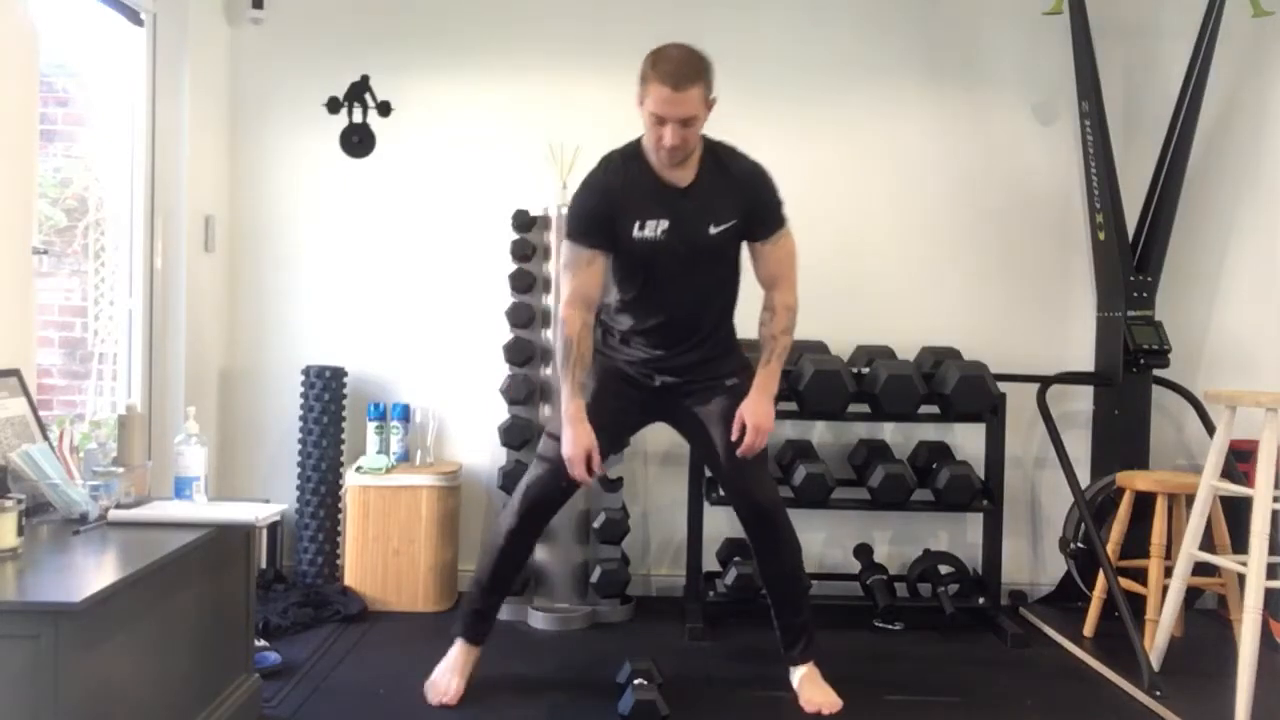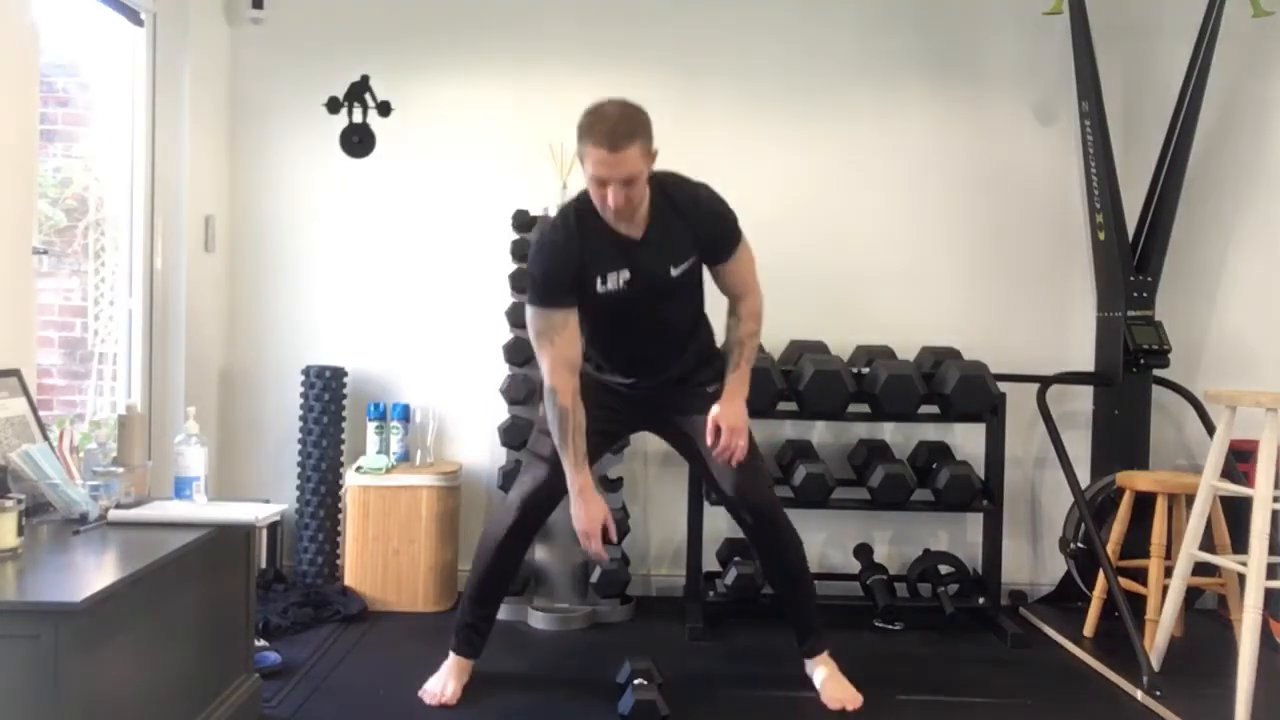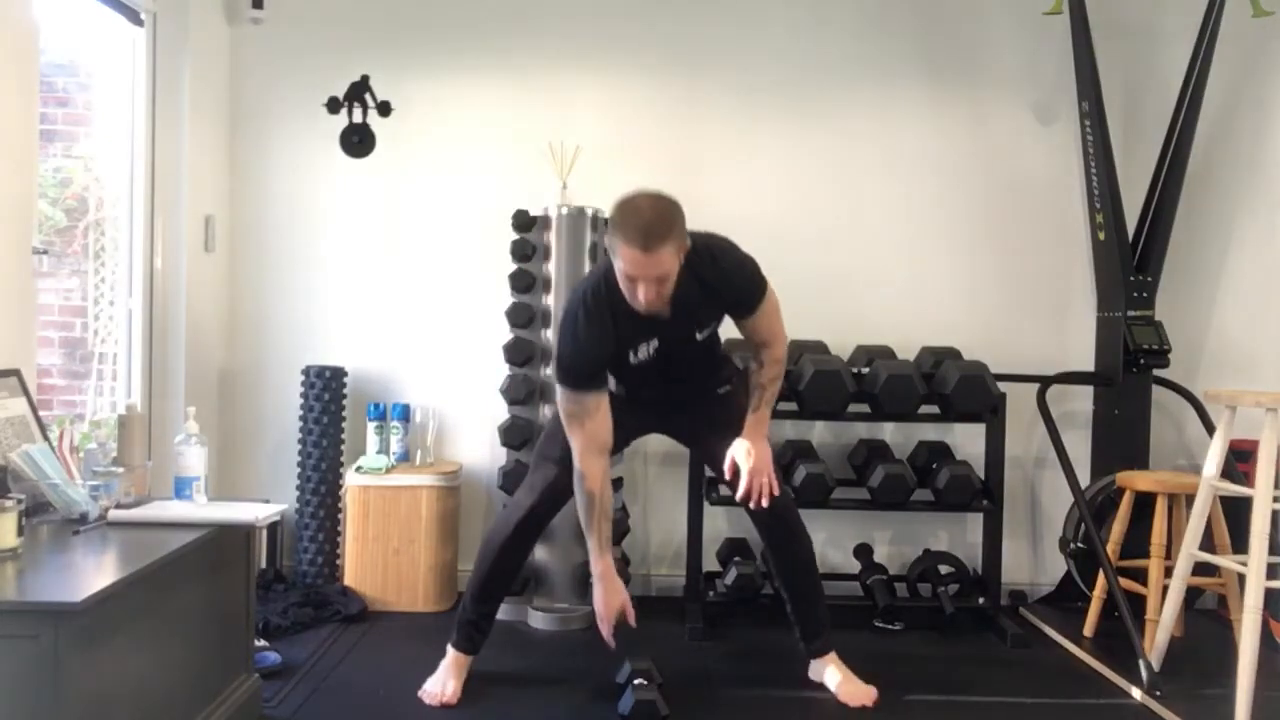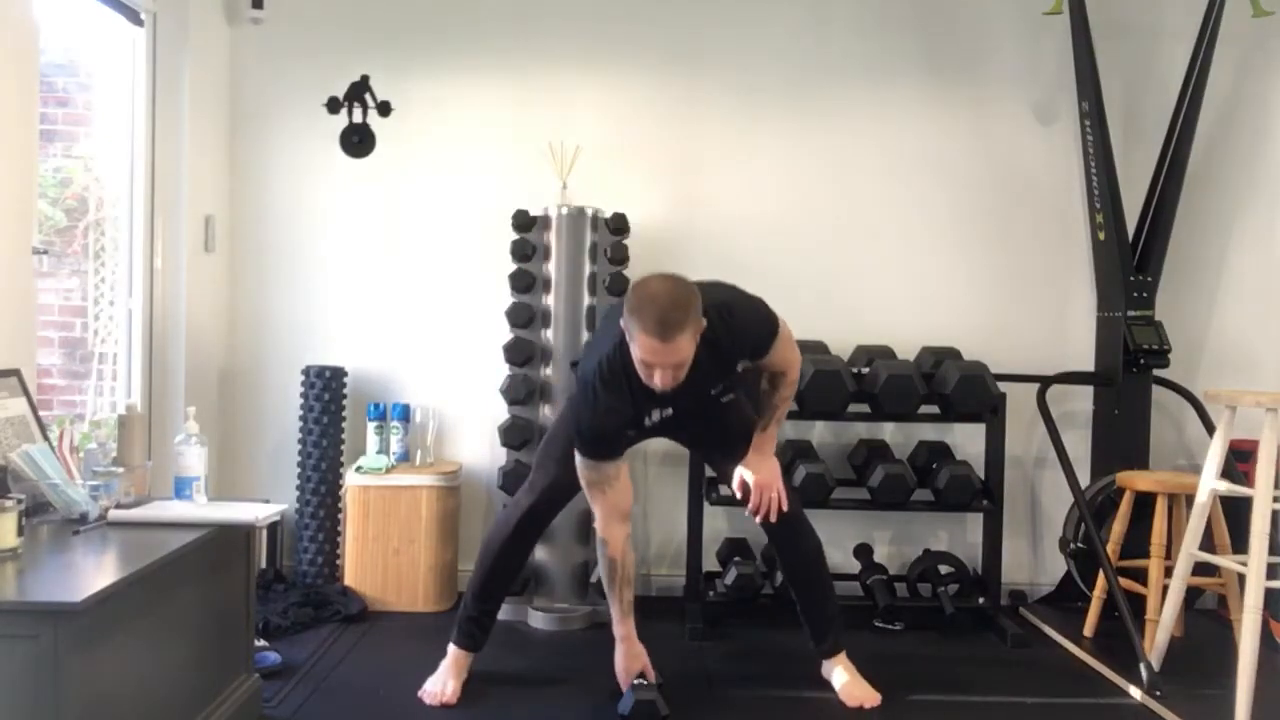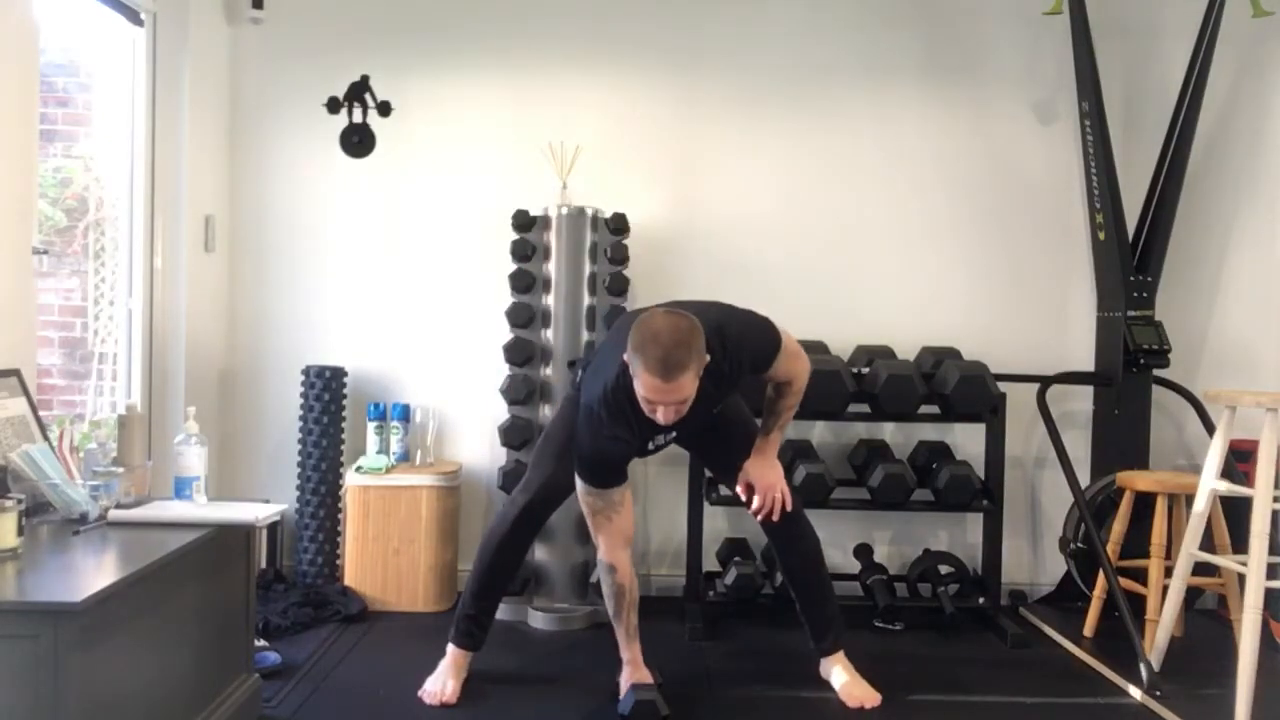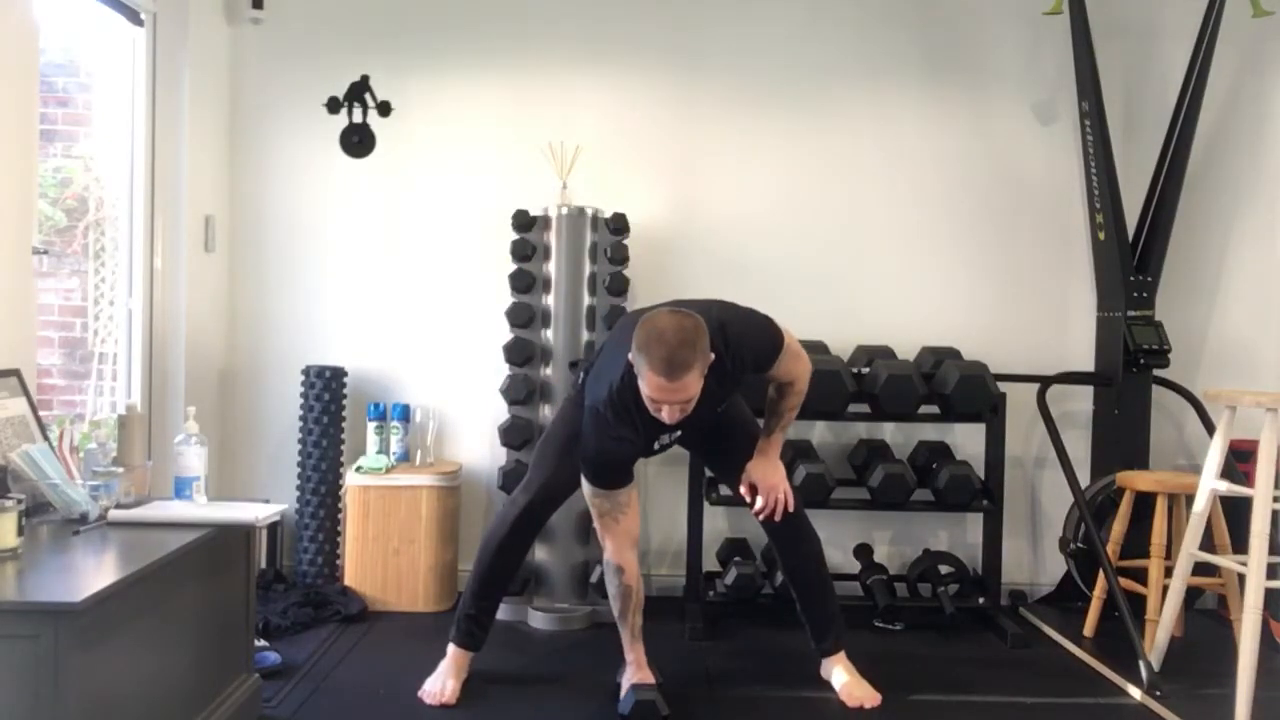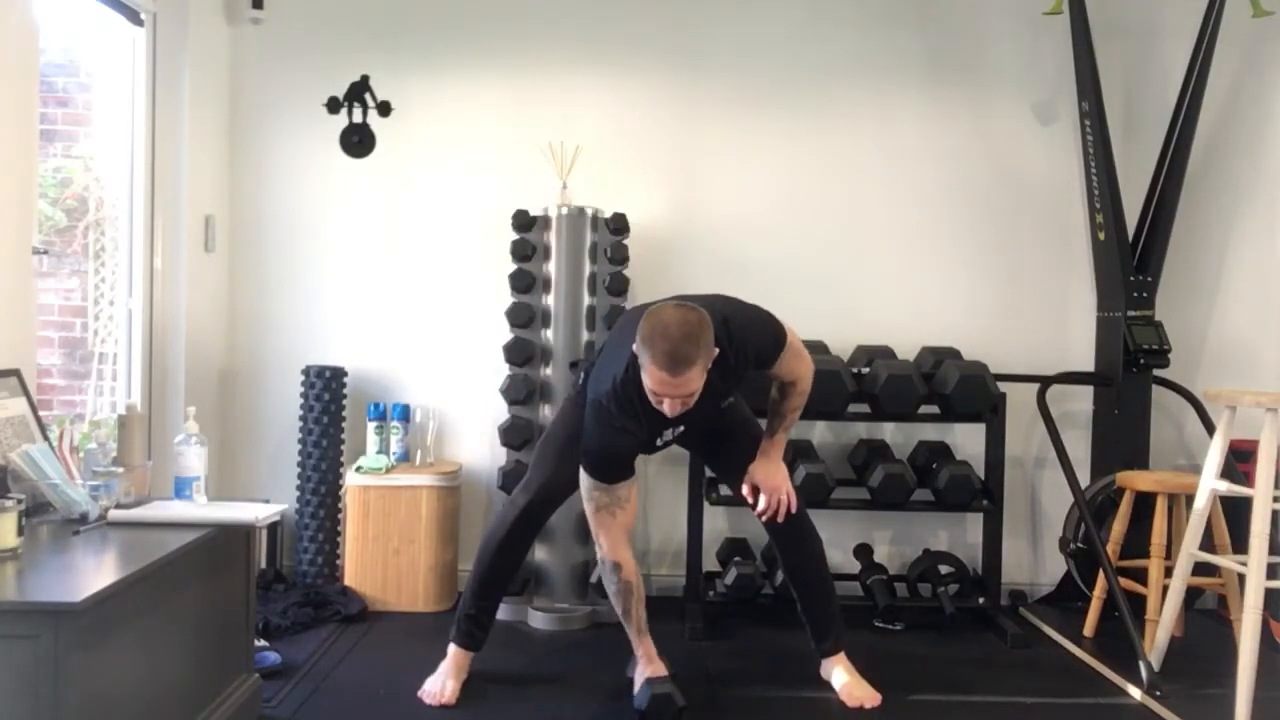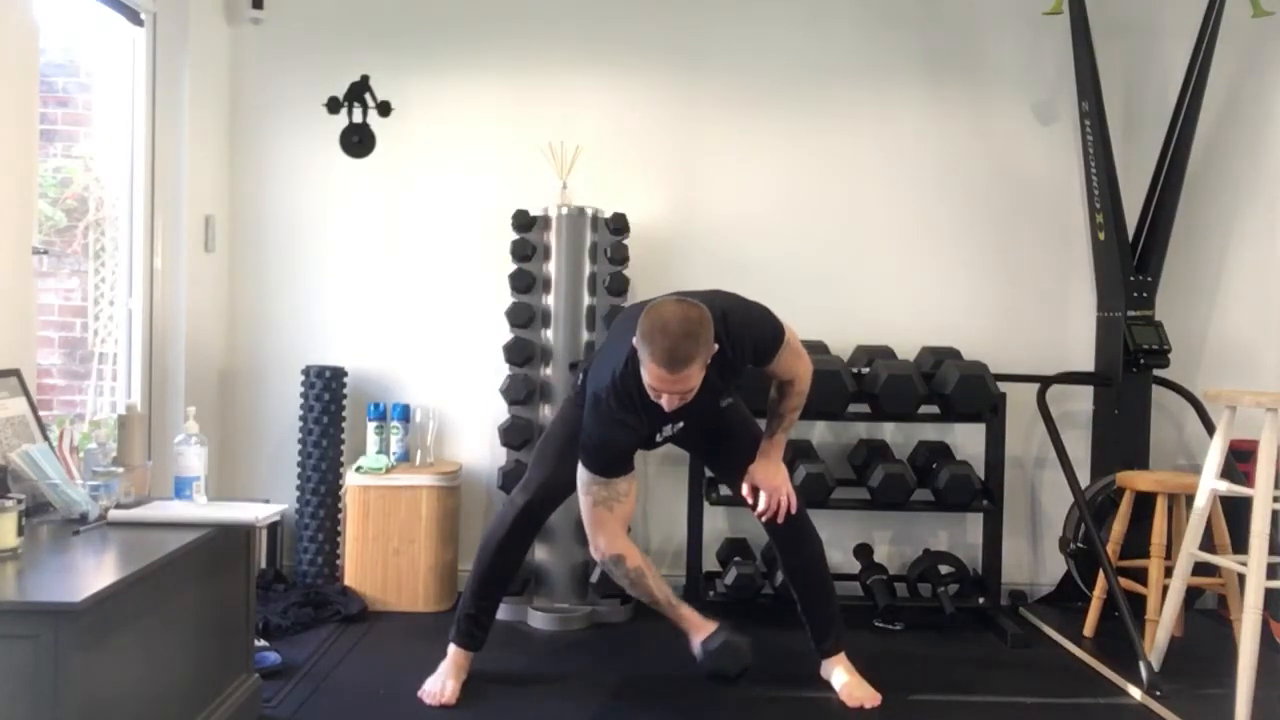
dt=0.3s
person 1, frame 1
left shoulder: (745, 182)
right shoulder: (606, 187)
left elbow: (781, 290)
right elbow: (576, 306)
left wrist: (764, 389)
right wrist: (573, 414)
left hip: (711, 370)
right hip: (619, 365)
left knee: (762, 506)
right knee: (536, 496)
left ankle: (801, 661)
right ankle: (468, 643)
person 1, frame 2
left shoulder: (698, 207)
right shoulder: (559, 245)
left elbow: (746, 300)
right elbow: (560, 372)
left wrist: (733, 394)
right wrist: (582, 488)
left hip: (693, 383)
right hip: (601, 387)
left knee: (758, 508)
right knee: (520, 509)
left ankle: (817, 656)
right ankle: (461, 655)
person 1, frame 3
left shoulder: (723, 265)
right shoulder: (587, 315)
left elbow: (771, 345)
right elbow: (589, 457)
left wrist: (754, 433)
right wrist: (603, 574)
left hip: (704, 391)
right hip: (613, 398)
left knee: (772, 505)
right knee: (528, 507)
left ankle: (823, 657)
right ankle: (459, 655)
person 1, frame 4
left shoulder: (738, 316)
right shoulder: (601, 382)
left elbow: (785, 366)
right elbow: (612, 524)
left wrist: (761, 449)
right wrist: (625, 638)
left hip: (711, 398)
right hip: (621, 407)
left knee: (779, 507)
right knee: (532, 504)
left ankle: (833, 658)
right ankle: (459, 654)
person 1, frame 5
left shoulder: (739, 336)
right shoulder: (603, 409)
left elbow: (794, 369)
right elbow: (614, 550)
left wrist: (765, 452)
right wrist: (631, 662)
left hip: (711, 404)
right hip: (614, 401)
left knee: (778, 506)
right knee: (529, 504)
left ankle: (833, 657)
right ankle: (458, 654)
person 1, frame 6
left shoulder: (742, 334)
right shoulder: (607, 410)
left elbow: (795, 371)
right elbow: (619, 550)
left wrist: (767, 453)
right wrist: (635, 663)
right hip: (601, 392)
left knee: (779, 504)
right knee: (530, 503)
left ankle: (833, 657)
right ankle: (458, 654)
person 1, frame 7
left shoulder: (744, 330)
right shoulder: (611, 403)
left elbow: (798, 372)
right elbow: (612, 545)
left wrist: (770, 454)
right wrist: (645, 655)
right hip: (603, 394)
left knee: (782, 505)
right knee: (531, 502)
left ankle: (833, 658)
right ankle: (459, 653)
person 1, frame 8
left shoulder: (743, 324)
right shoulder: (611, 396)
left elbow: (796, 372)
right elbow: (607, 542)
left wrist: (770, 455)
right wrist: (691, 623)
left hip: (711, 406)
right hip: (609, 400)
left knee: (782, 506)
right knee: (529, 503)
left ankle: (833, 657)
right ankle: (459, 653)
